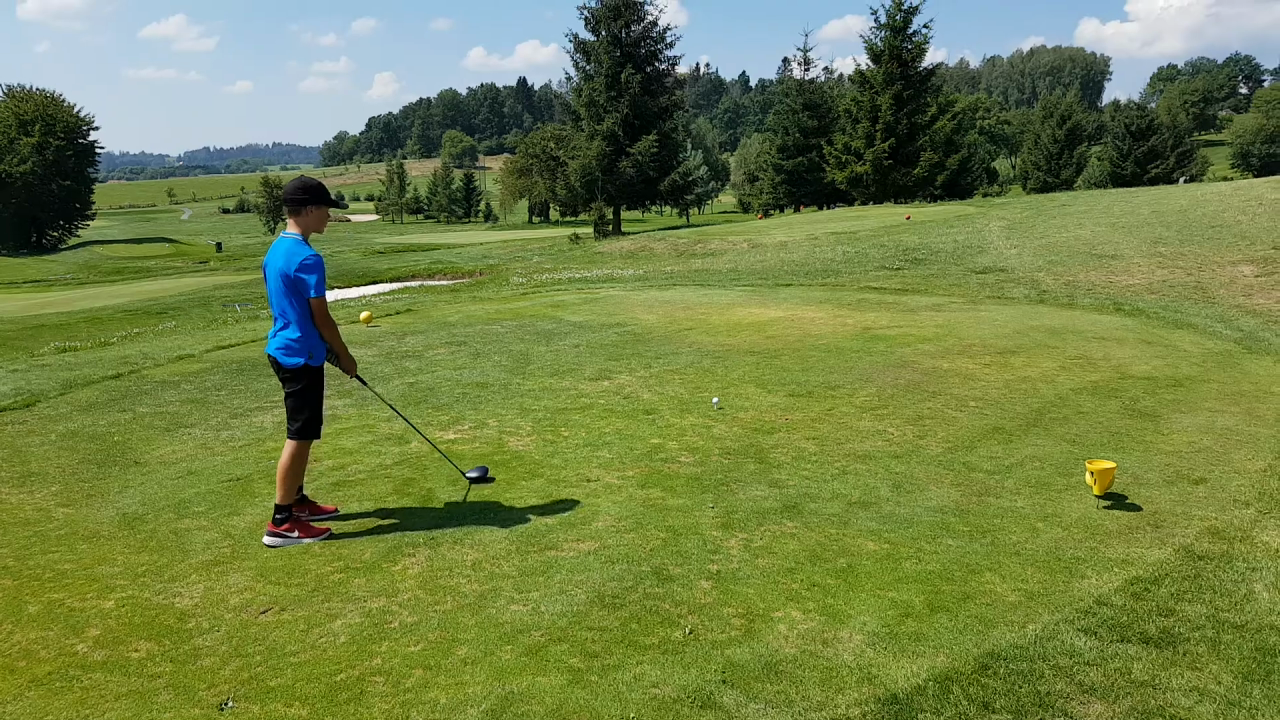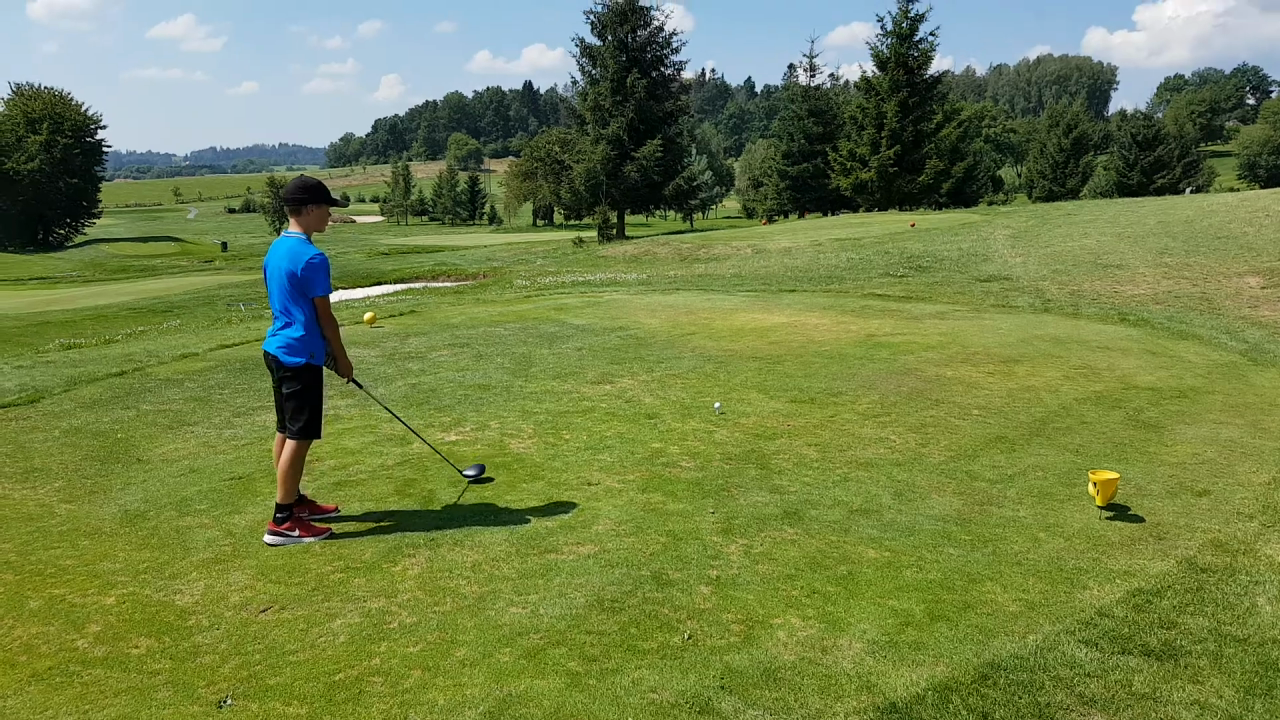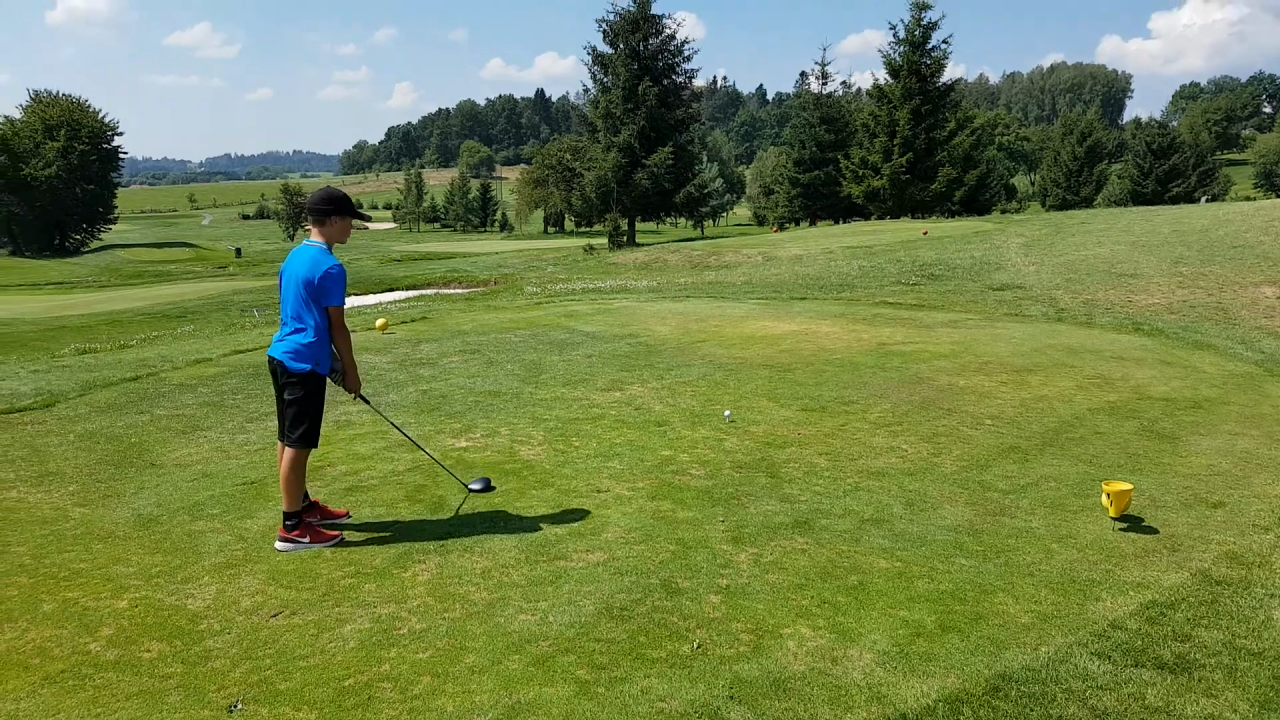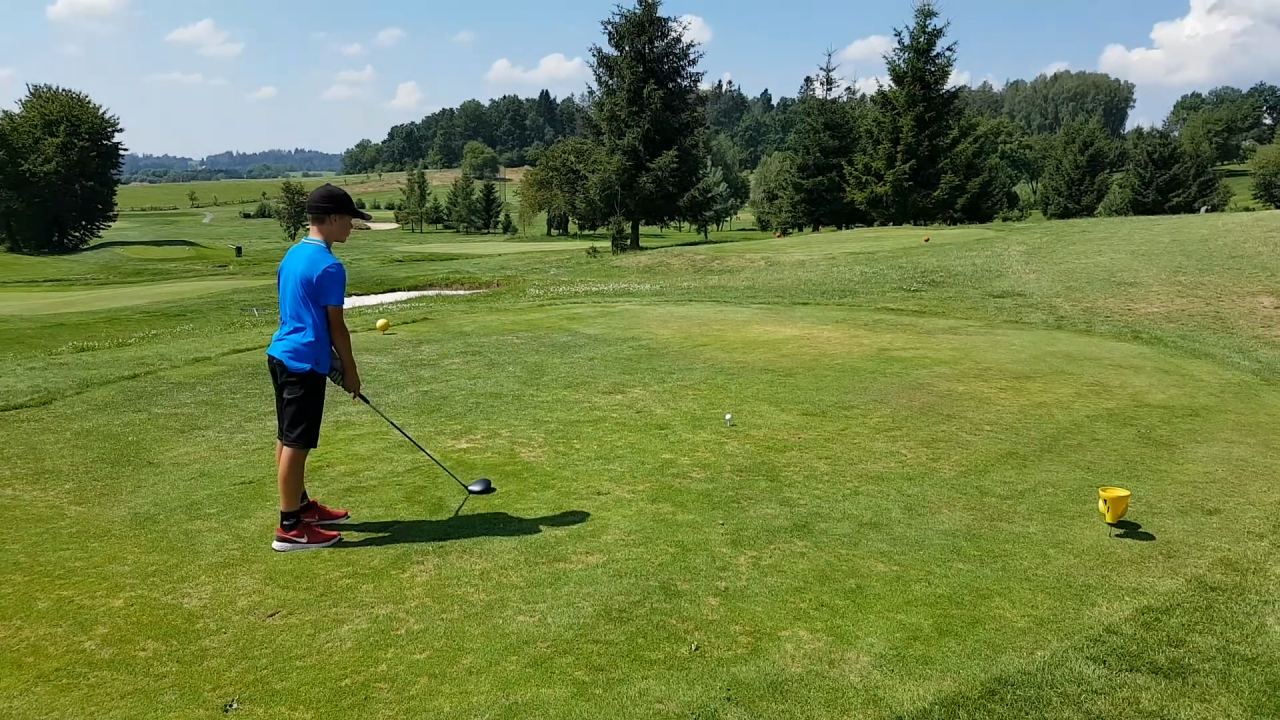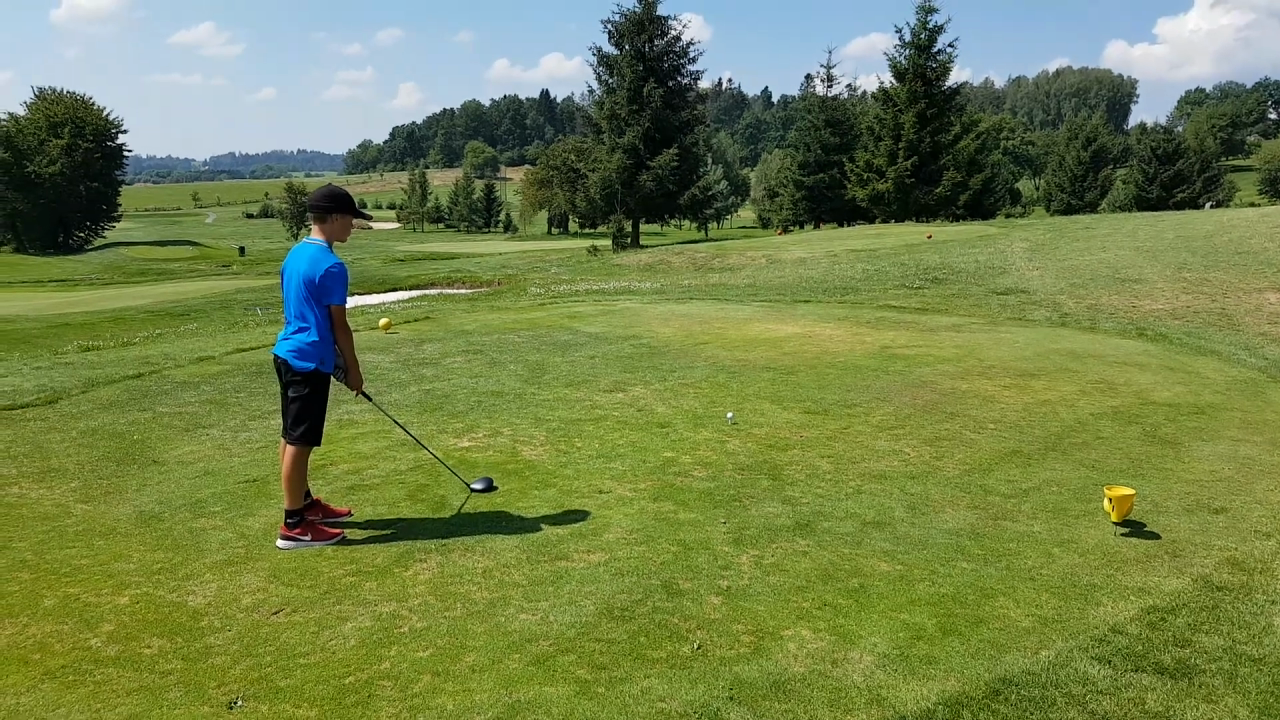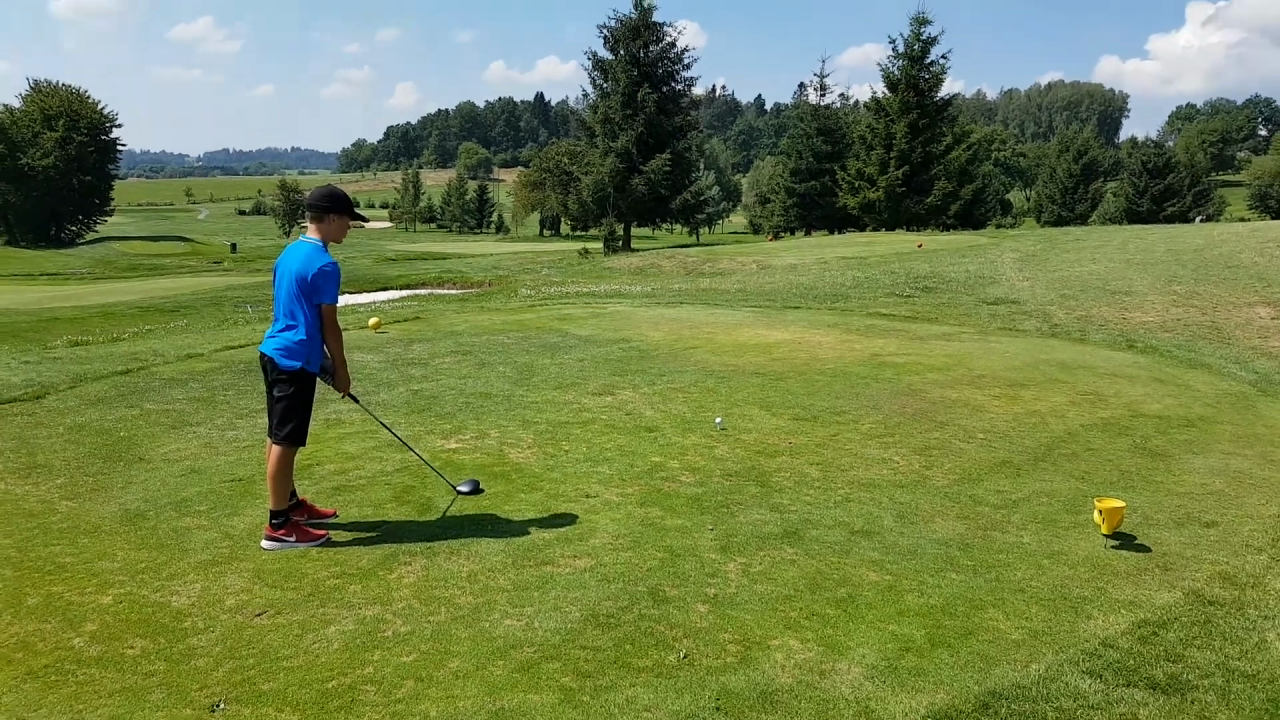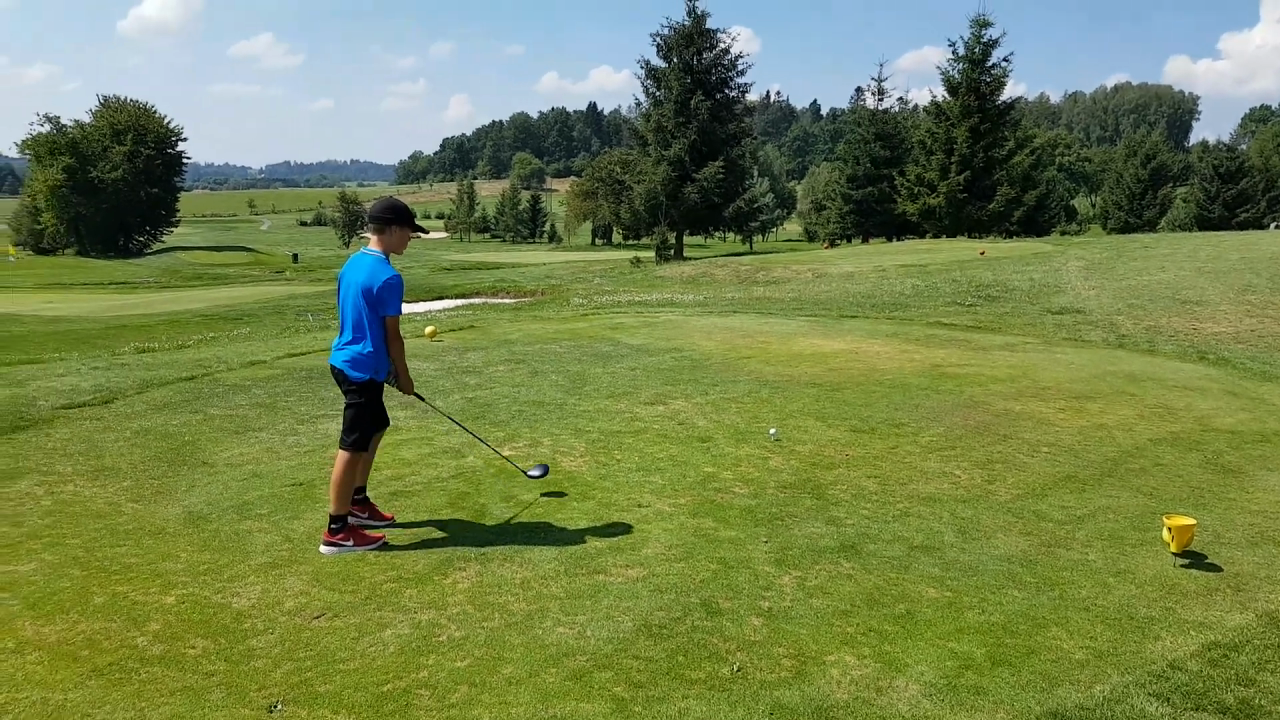
dt=0.4s
person 1, frame 1
left shoulder: (276, 250)
right shoulder: (307, 258)
right elbow: (321, 317)
left wrist: (327, 349)
right wrist: (344, 355)
left hip: (283, 349)
right hip: (300, 356)
left knee: (301, 431)
right knee: (299, 436)
left ankle: (296, 500)
right ankle: (280, 523)
person 1, frame 2
left shoulder: (276, 249)
right shoulder: (311, 257)
right elbow: (324, 315)
left wrist: (324, 349)
right wrist: (341, 357)
left hip: (277, 348)
right hip: (300, 355)
left knee: (286, 431)
right knee: (299, 436)
left ankle: (294, 500)
right ankle: (282, 522)
person 1, frame 3
left shoulder: (294, 257)
right shoulder: (330, 267)
right elbow: (337, 326)
left wrist: (332, 360)
right wrist: (350, 370)
left hip: (282, 355)
right hip: (304, 363)
left knee: (289, 440)
right knee: (297, 444)
left ankle: (304, 505)
right ankle: (292, 528)
person 1, frame 4
left shoulder: (292, 255)
right shoulder: (328, 266)
right elbow: (336, 326)
left wrist: (333, 360)
right wrist: (349, 370)
left hip: (282, 354)
right hip: (305, 362)
left knee: (288, 438)
right knee: (296, 444)
left ankle: (301, 506)
right ankle: (289, 528)
person 1, frame 5
left shoulder: (294, 254)
right shoulder: (330, 266)
right elbow: (339, 324)
left wrist: (336, 357)
right wrist: (353, 368)
left hip: (288, 353)
right hip: (309, 362)
left knee: (292, 438)
right knee: (299, 442)
left ankle: (305, 503)
right ankle: (293, 526)
person 1, frame 6
left shoulder: (289, 252)
right shoulder: (324, 265)
right elbow: (329, 325)
left wrist: (324, 360)
right wrist: (341, 369)
left hip: (274, 351)
right hip: (295, 360)
left knee: (279, 438)
right knee: (285, 441)
left ankle: (291, 503)
right ankle: (278, 526)
person 1, frame 7
left shoulder: (351, 264)
right shoulder: (388, 277)
right elbow: (392, 334)
left wrist: (387, 369)
right wrist: (403, 375)
left hip: (343, 360)
right hip: (363, 369)
left knee: (376, 428)
right knee: (353, 448)
left ankle: (356, 502)
right ankle: (336, 530)
